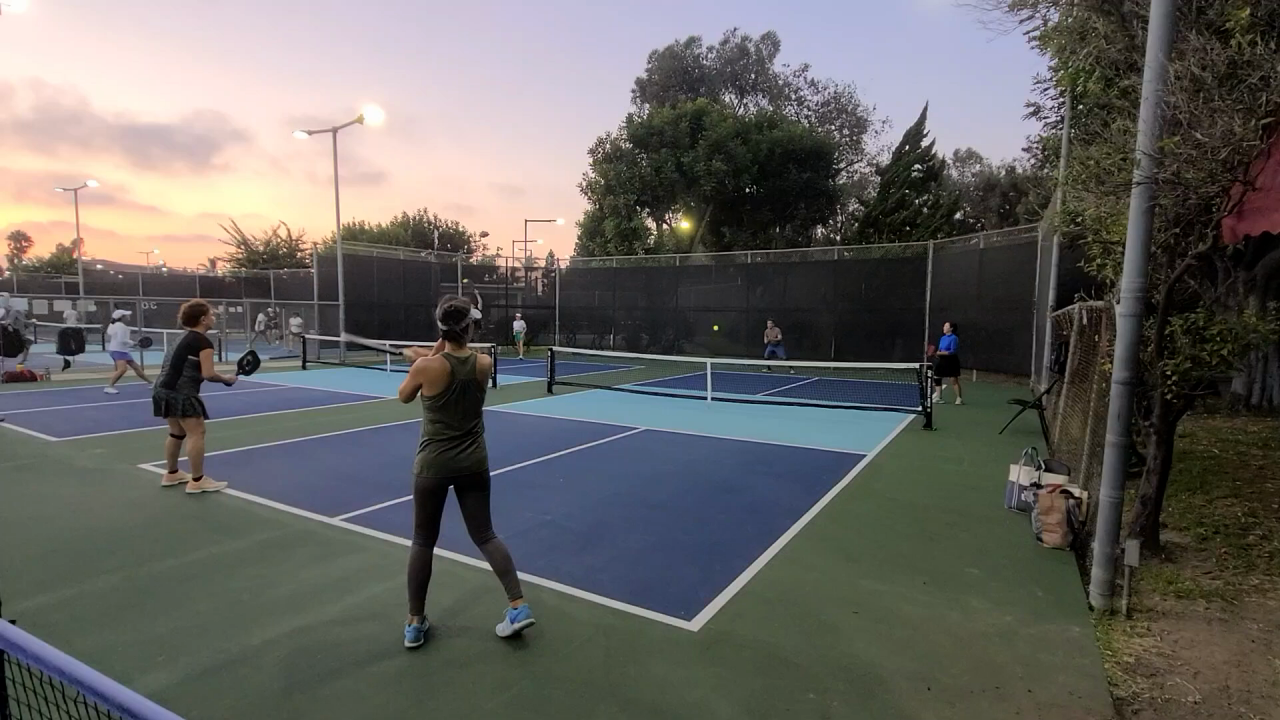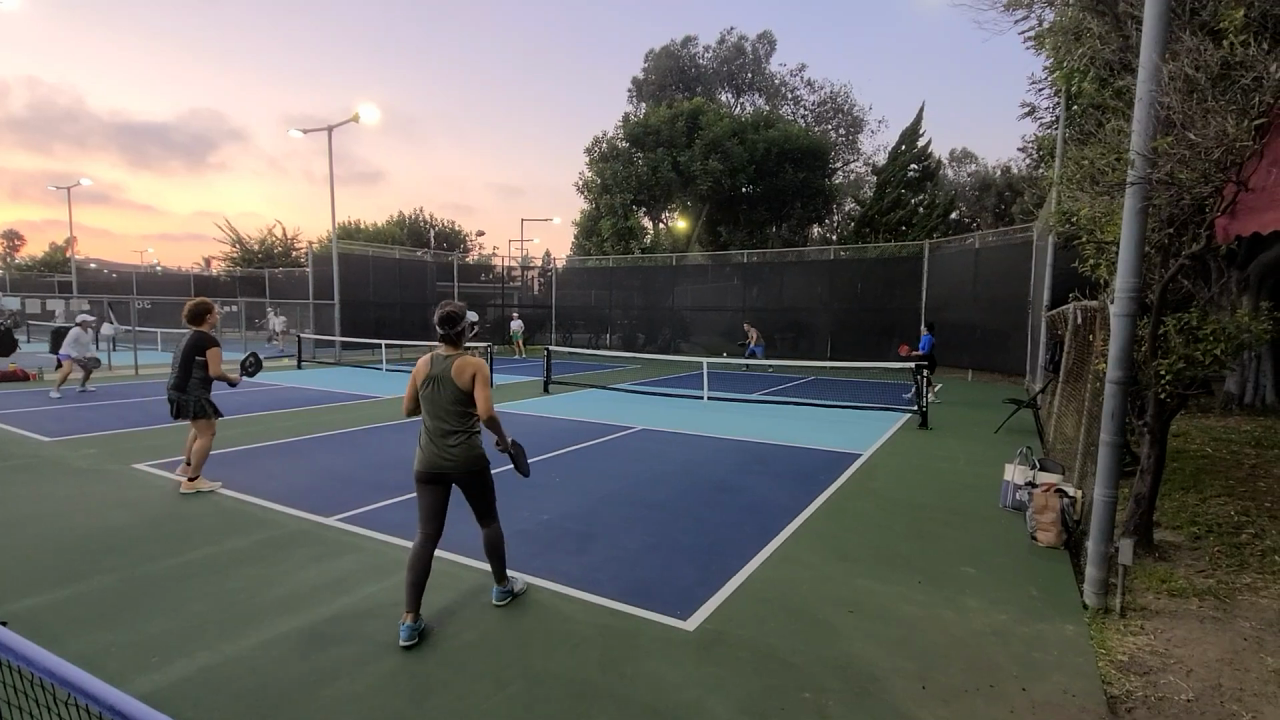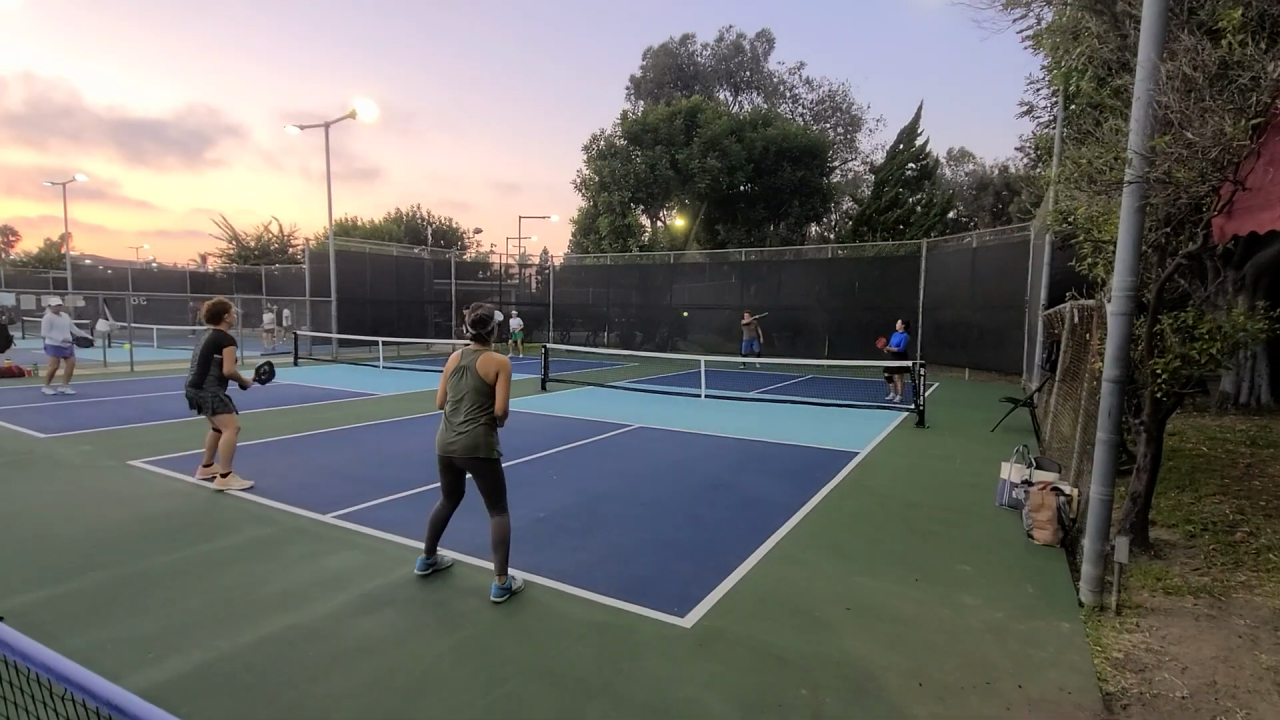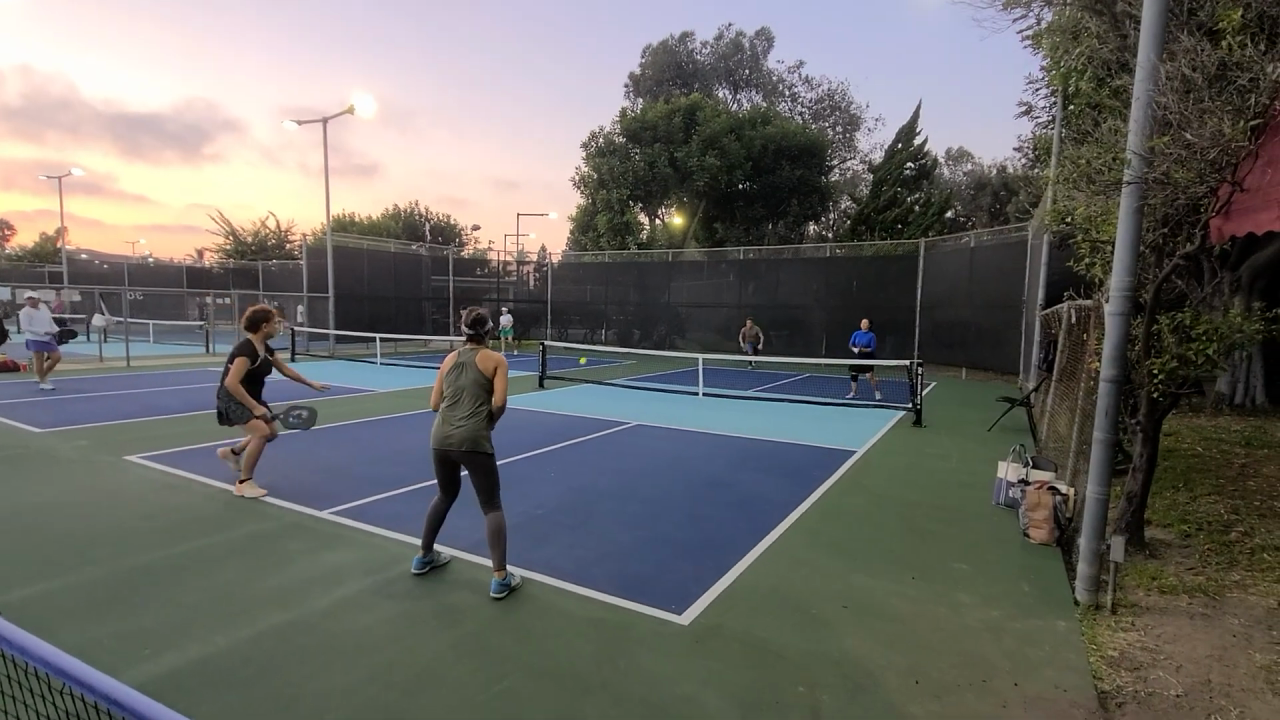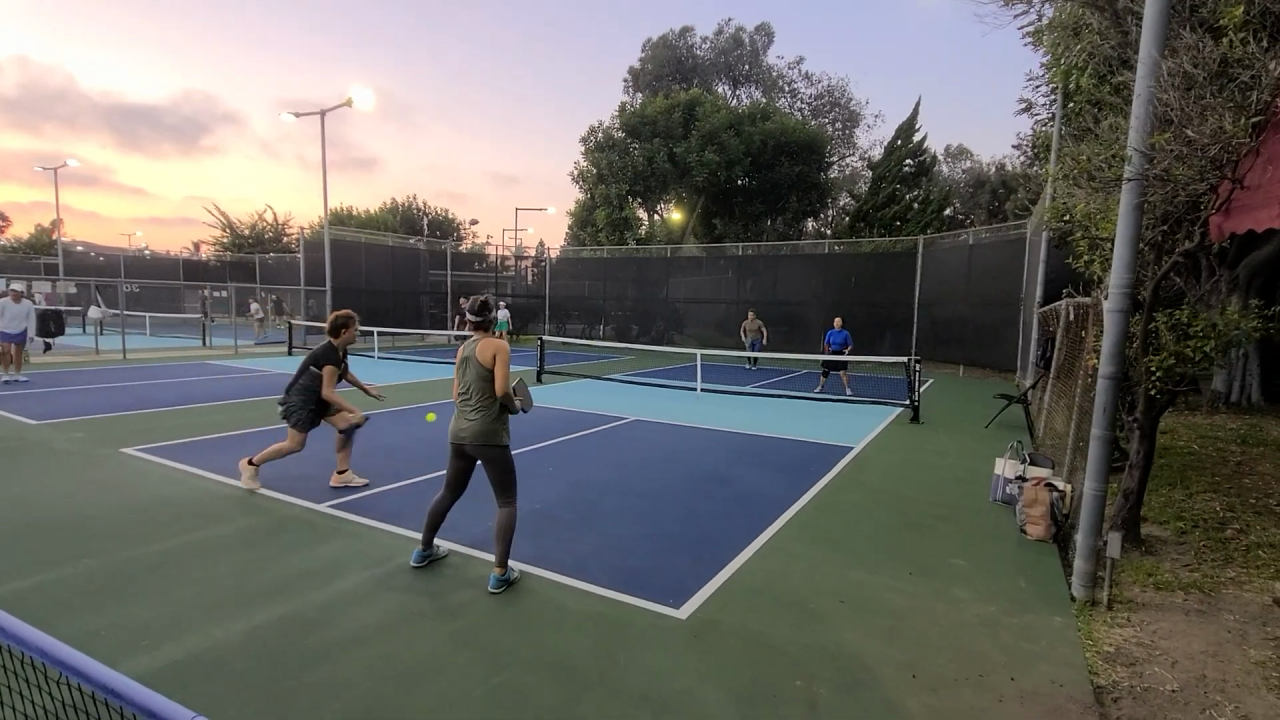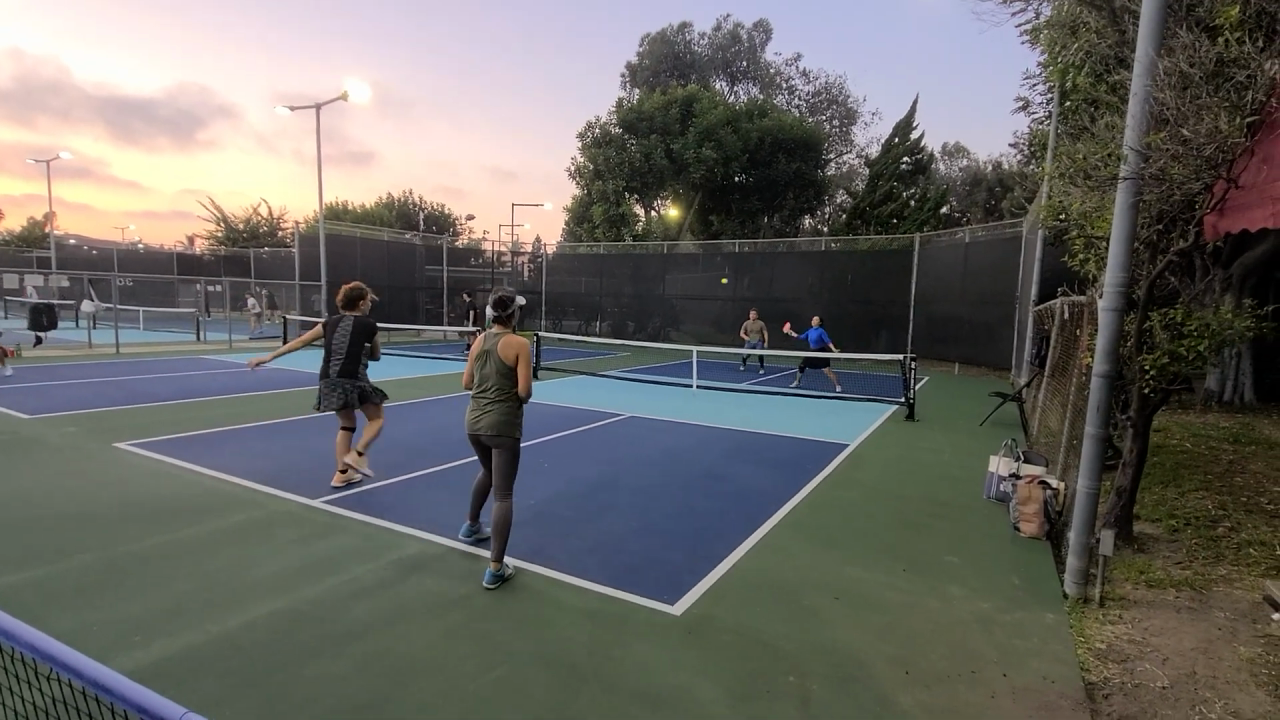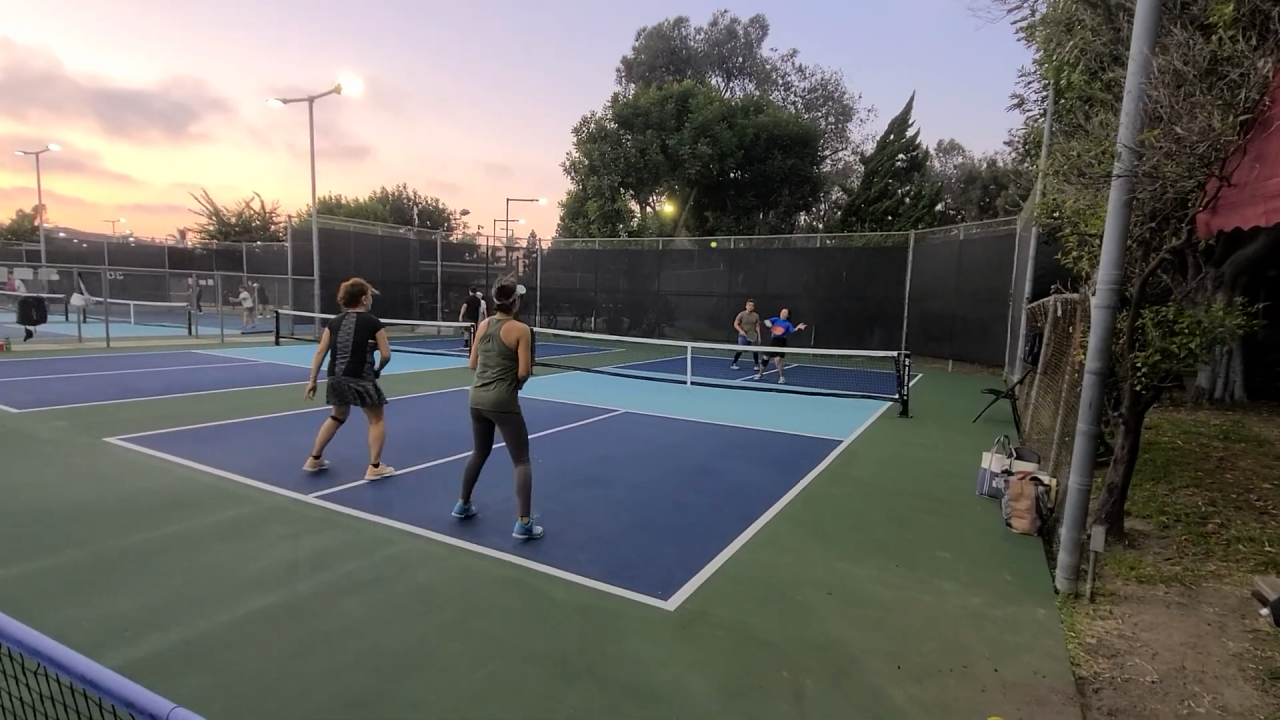
dt=0.5s
person 1, frame 1
left shoulder: (425, 367)
right shoulder: (483, 364)
left elbow: (404, 396)
left hip: (433, 465)
right hip: (474, 463)
left knee: (423, 541)
right knee: (483, 534)
left ankle: (415, 623)
right ankle: (518, 607)
person 1, frame 2
left shoulder: (422, 365)
right shoulder: (474, 366)
left elbow: (409, 410)
right elbow: (487, 414)
right wrist: (502, 437)
left hip: (429, 462)
right hip: (468, 459)
left knee: (427, 536)
right knee: (489, 522)
left ankle: (410, 620)
right ankle: (502, 587)
person 1, frame 3
left shoulder: (454, 358)
right shoulder: (500, 362)
left elbow: (440, 403)
right elbow: (500, 411)
right wrist: (498, 422)
left hip: (446, 443)
right hip: (479, 446)
left knee: (449, 499)
right knee: (498, 511)
left ankle: (427, 558)
right ankle: (501, 582)
person 1, frame 4
left shoulder: (450, 359)
right shoulder: (496, 360)
left elbow: (435, 404)
right elbow: (499, 403)
left hip: (442, 438)
right hip: (474, 441)
left knee: (446, 495)
right knee: (492, 507)
left ankle: (424, 557)
right ankle: (500, 578)
person 1, frame 5
left shoulder: (462, 349)
right shoulder: (498, 346)
left elbow: (457, 396)
right elbow: (502, 391)
right wrist: (514, 406)
left hip: (460, 432)
right hip: (489, 434)
left knee: (449, 492)
right knee: (507, 502)
left ankle: (423, 550)
right ankle: (500, 573)
person 1, frame 6
left shoulder: (480, 340)
right shoulder: (519, 344)
left elbow: (467, 383)
right elbow: (524, 391)
right wrist: (510, 391)
left hip: (475, 422)
right hip: (503, 425)
left knee: (488, 473)
right knee: (503, 494)
left ankle: (471, 526)
right ankle: (495, 569)
person 1, frame 7
left shoulder: (483, 326)
right shoulder: (520, 330)
left elbow: (473, 363)
right elbow: (524, 373)
left hip: (477, 399)
right hip: (503, 403)
left knee: (480, 453)
right knee: (521, 461)
left ankle: (463, 505)
right ankle: (523, 523)
person 2, frame 1
left shoulder: (184, 338)
right shoulder: (203, 342)
right elbow: (208, 374)
right wrist: (227, 379)
left hip: (163, 388)
right hip: (180, 393)
left knee: (177, 432)
right knee: (197, 433)
left ankle: (172, 473)
right ankle: (197, 481)
person 2, frame 2
left shoulder: (187, 337)
right shoulder: (209, 341)
right elbow: (215, 373)
right wrist: (232, 379)
left hip: (176, 389)
right hip: (193, 393)
left knee: (200, 428)
right knee: (207, 433)
left ankle: (187, 466)
right ankle: (192, 481)
person 2, frame 3
left shoulder: (209, 336)
right shoulder: (227, 340)
right elbow: (229, 371)
right wrist: (245, 381)
left hip: (197, 388)
right hip: (209, 390)
left knee: (219, 427)
right knee: (232, 428)
left ankle: (207, 467)
right ankle: (225, 477)
person 2, frame 4
left shoulder: (265, 348)
right shoulder: (246, 351)
left elbow: (285, 369)
right elbow: (230, 383)
left wrist: (311, 383)
right wrist: (254, 406)
left hip: (251, 399)
right hip: (233, 400)
left knee: (270, 432)
right knee: (261, 433)
left ankle: (232, 453)
right ankle: (244, 482)
person 2, frame 5
left shoulder: (340, 352)
right shoulder: (330, 356)
left elbow: (347, 376)
right elbow: (327, 393)
left wrist: (368, 391)
right wrist: (354, 411)
left hip: (317, 399)
right hip: (300, 400)
left knee: (346, 425)
right knee: (294, 444)
left ankle: (342, 474)
right ankle: (251, 465)
person 2, frame 6
left shoulder: (330, 323)
right shoulder: (369, 326)
left elbow: (300, 342)
right elbow: (376, 356)
left wrist: (269, 357)
left hip: (329, 381)
right hip: (354, 381)
left knee: (348, 425)
right knee: (377, 419)
left ankle: (342, 473)
right ankle: (357, 456)
person 2, frame 7
left shoulder: (334, 322)
right shoulder: (373, 323)
left elbow: (320, 352)
right elbow: (386, 355)
left wrist: (312, 381)
right wrist: (378, 370)
left hip: (336, 378)
right hip: (361, 379)
left knee: (337, 416)
right knee: (377, 421)
left ankle: (314, 459)
right ankle: (374, 467)
